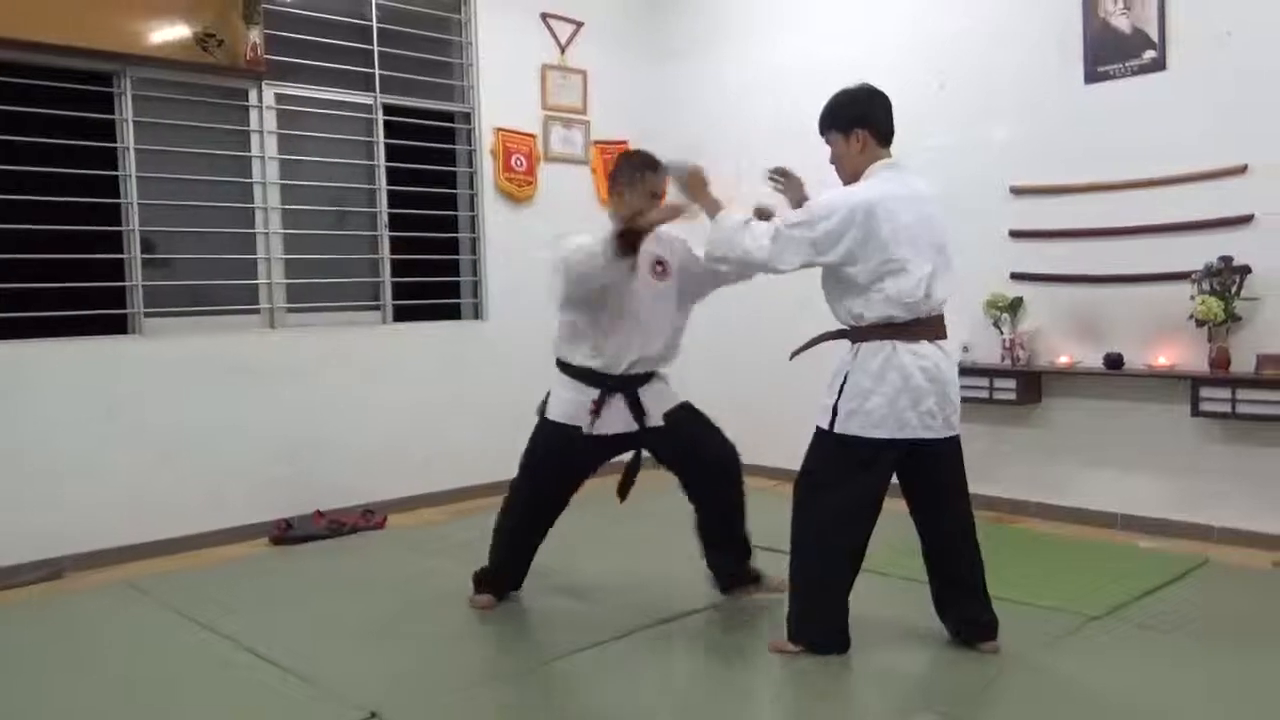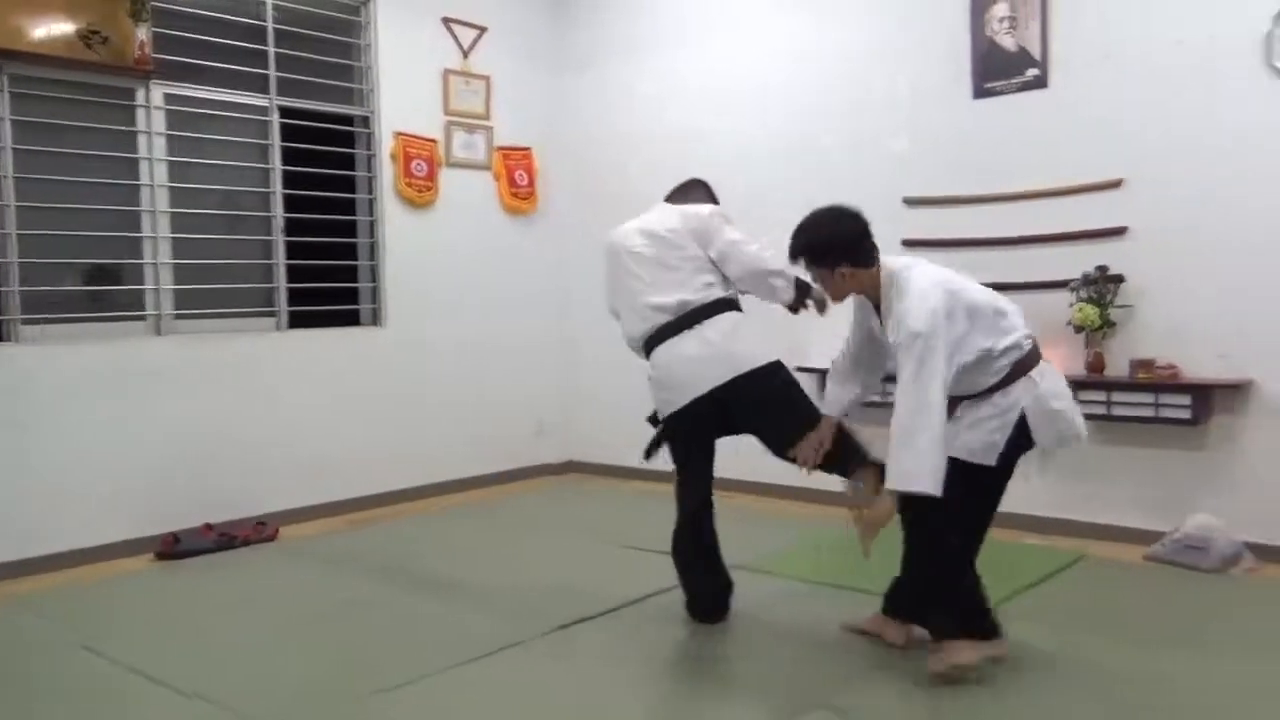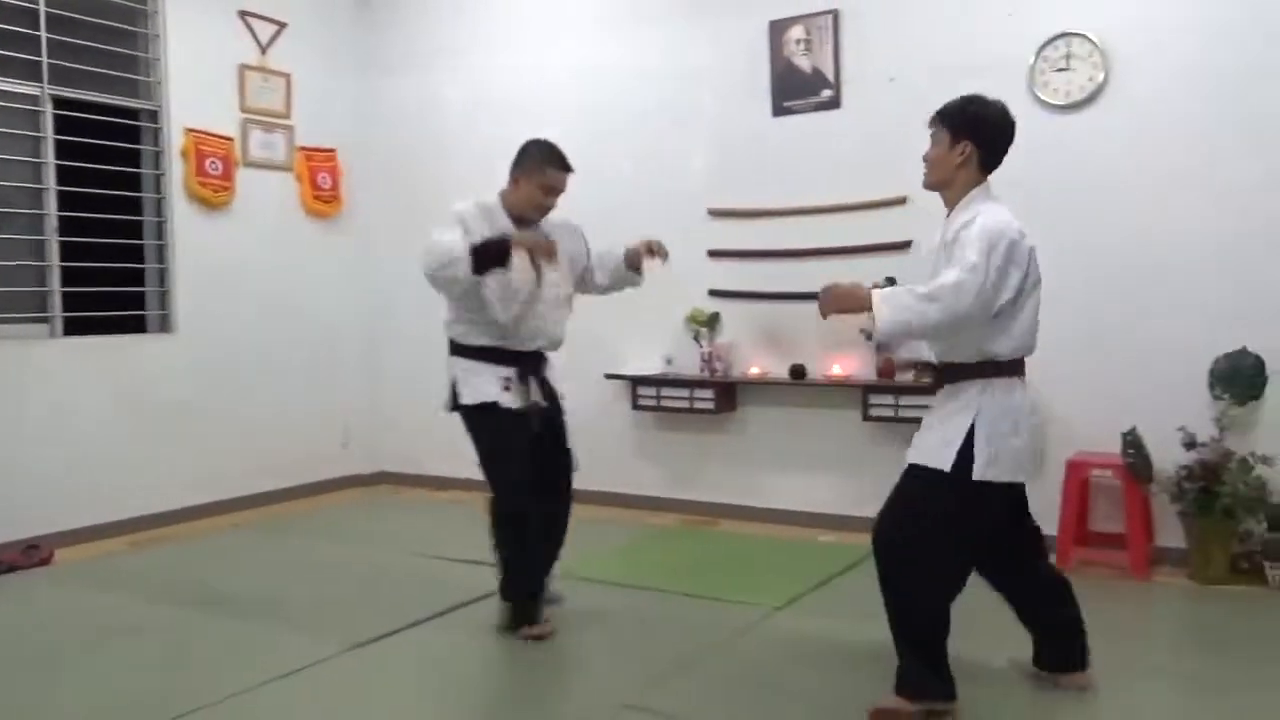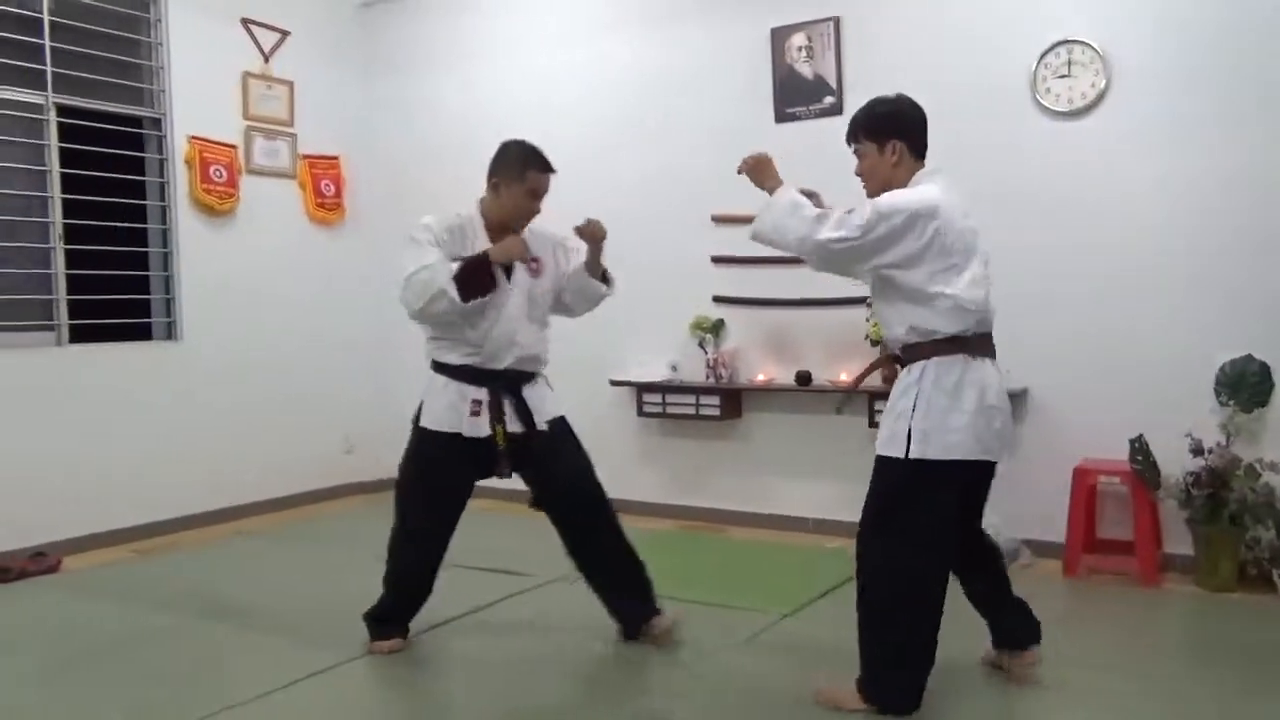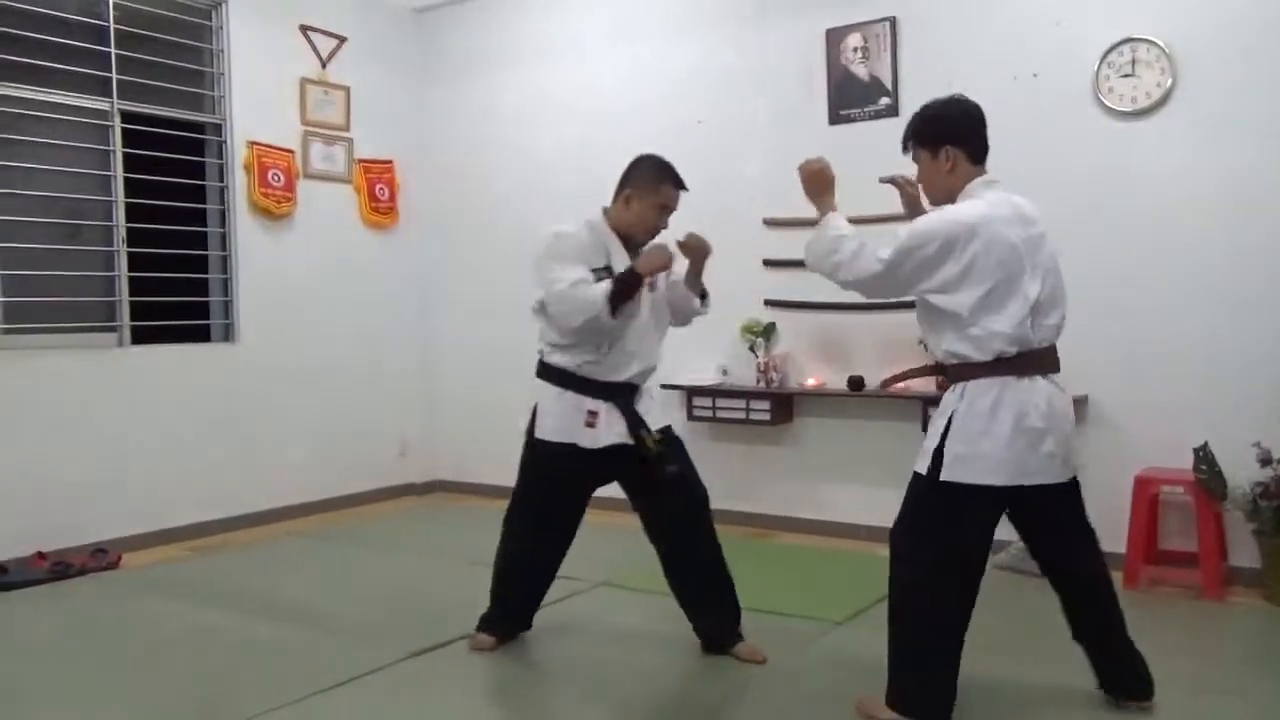
dt=0.7s
person 1, frame 1
left shoulder: (852, 205)
right shoulder: (920, 197)
left elbow: (763, 249)
left wrist: (709, 204)
right wrist: (807, 205)
left hip: (878, 372)
right hip: (931, 365)
left knee: (827, 502)
right knee: (943, 504)
left ankle: (815, 631)
right ankle: (975, 624)
person 1, frame 2
left shoulder: (922, 307)
right shoulder: (875, 290)
left elbow: (918, 403)
right elbow: (860, 358)
left wrist: (894, 491)
right wrist: (827, 422)
left hip: (1012, 402)
right hip: (977, 397)
left knee: (939, 514)
right knee: (930, 508)
left ankle: (974, 633)
right ankle: (905, 613)
person 1, frame 3
left shoulder: (992, 228)
right shoulder: (968, 224)
left elbow: (951, 304)
right elbow: (945, 303)
left wrist: (867, 301)
right wrist: (873, 300)
left hip: (981, 412)
right hip: (976, 405)
left knee: (906, 543)
right knee: (1005, 541)
right ankle: (1066, 659)
person 1, frame 4
left shoulder: (913, 208)
right shoulder: (935, 206)
left elbow: (827, 244)
right elbow: (858, 251)
left wrist: (775, 189)
right wrist: (798, 201)
left hip: (940, 391)
right hip: (973, 386)
left knee: (893, 541)
right knee: (954, 529)
right ankle: (1015, 637)
person 1, frame 5
left shoulder: (952, 227)
right shoulder: (1021, 214)
left elbow: (869, 272)
left wrist: (825, 208)
right wrist: (921, 217)
left hip: (987, 410)
right hip: (1042, 402)
left knee: (925, 550)
right knee: (1069, 550)
person 2, frame 1
left shoulder: (668, 247)
right shoulder: (583, 249)
left elbow: (718, 270)
right elbow: (588, 270)
right wrist: (635, 231)
left hip: (645, 396)
right hip: (581, 399)
left knee: (716, 464)
right knee: (535, 493)
left ankle: (735, 572)
right ankle: (497, 579)
person 2, frame 2
left shoulder: (616, 243)
right shoulder: (702, 219)
left elbow: (630, 321)
right elbow: (756, 267)
right wrist: (805, 292)
left hip: (672, 371)
right hip: (727, 350)
left knee: (694, 495)
right knee: (811, 434)
left ankle: (707, 599)
person 2, frame 3
left shoulder: (558, 233)
right shoulder: (469, 219)
left elbow: (596, 271)
right elbow: (439, 265)
left wrist: (632, 258)
right wrist: (506, 243)
left hip: (531, 376)
right hip: (483, 377)
left knee: (552, 485)
right knee: (514, 489)
left ankle: (522, 584)
right ankle: (522, 607)
person 2, frame 4
left shoulder: (541, 242)
right shoulder: (439, 233)
left elbow: (576, 300)
right elbow: (420, 298)
left wrist: (594, 255)
right wrist: (489, 262)
left hip: (525, 399)
right hip: (456, 399)
left knee: (581, 500)
right knee: (421, 515)
left ankle: (637, 612)
right ankle: (390, 621)
person 2, frame 5
left shoulder: (644, 256)
right shoulder: (568, 242)
left elbow: (681, 311)
right elbow: (573, 312)
left wrist: (694, 270)
right wrist: (635, 275)
left hip: (631, 407)
right hip: (570, 409)
left knee: (686, 510)
right knee: (537, 520)
left ankle: (720, 630)
right ankle: (503, 619)
